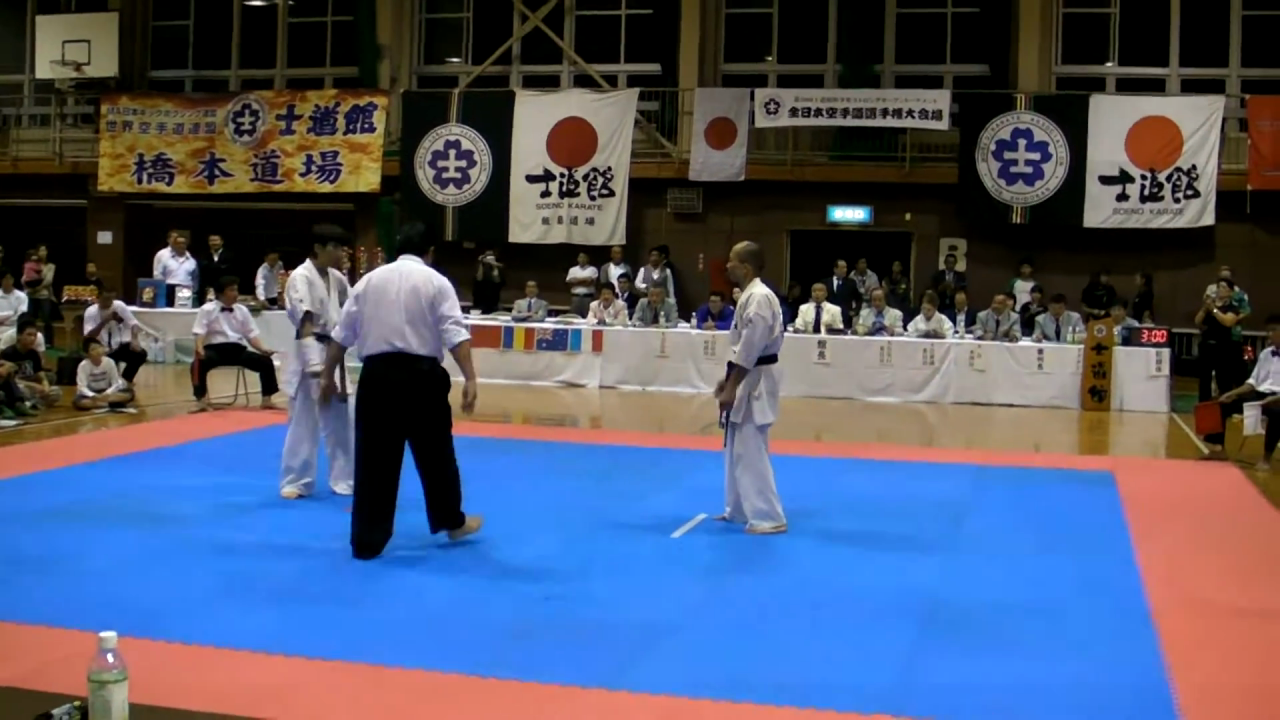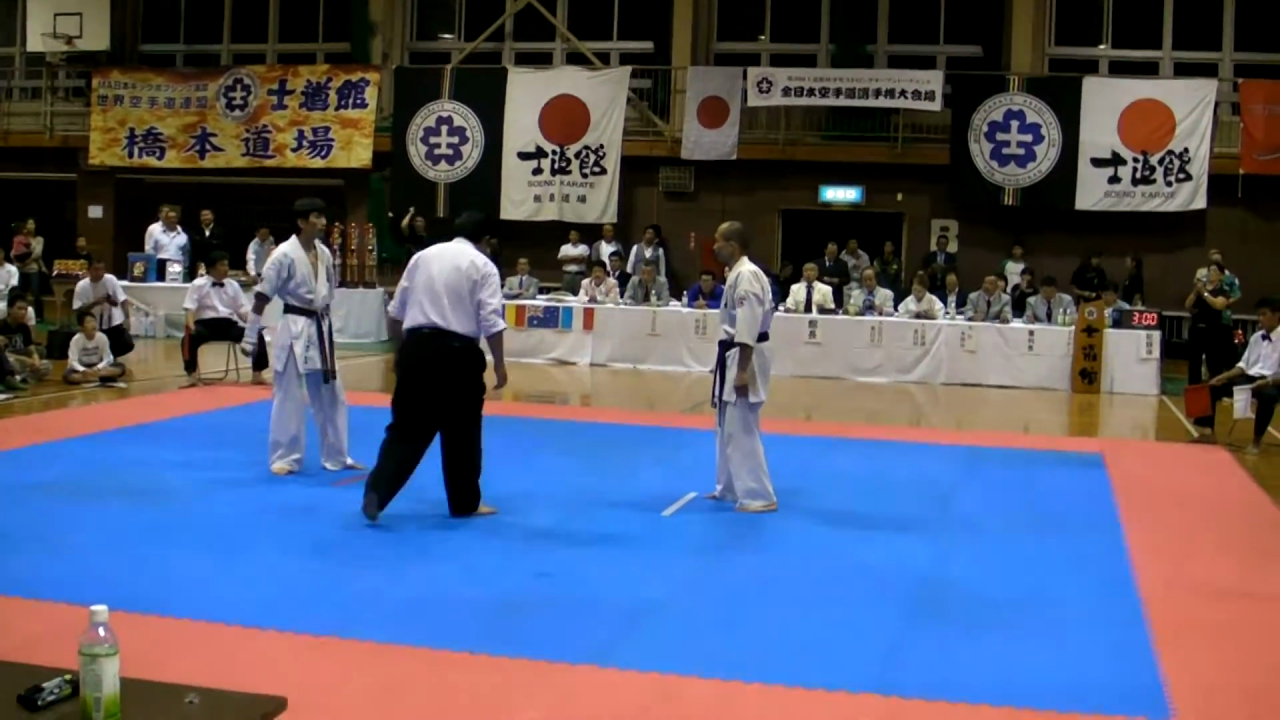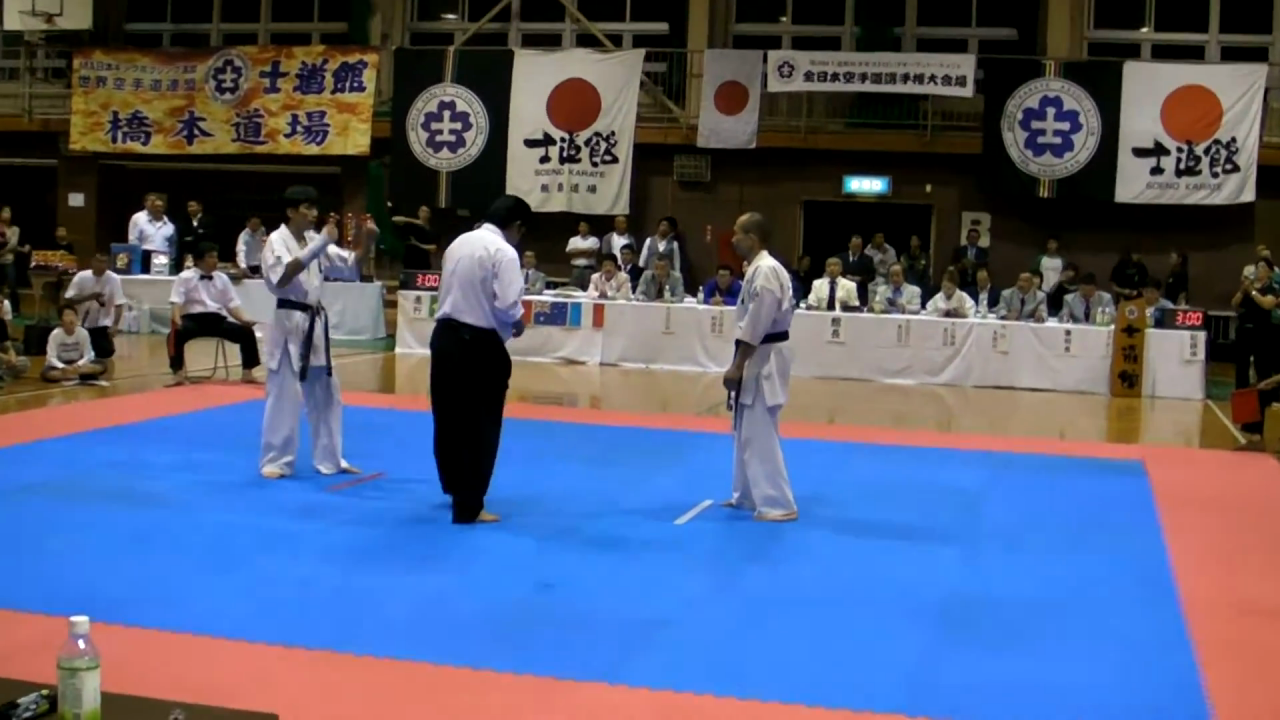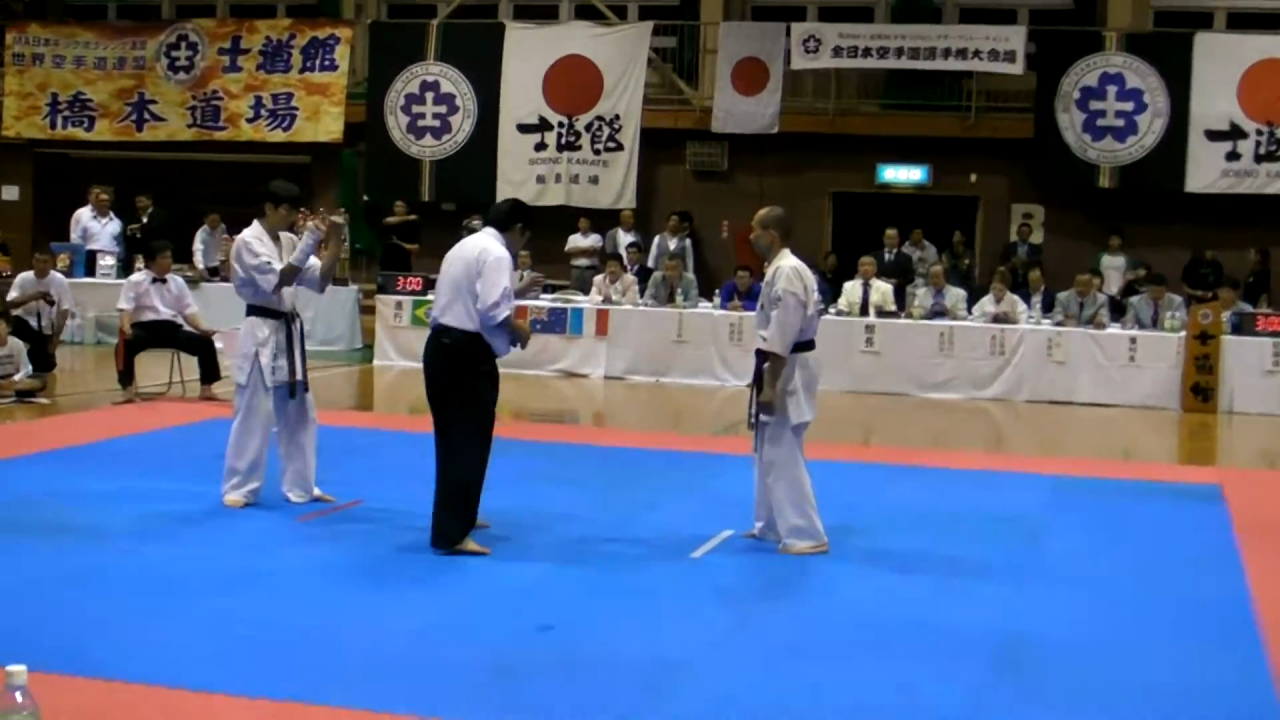
dt=0.4s
person 1, frame 1
left shoulder: (370, 279)
right shoulder: (437, 282)
left elbow: (342, 332)
right elbow: (456, 334)
left wrist: (329, 374)
right wrist: (470, 380)
left hip: (377, 375)
right hip: (422, 376)
left knee: (374, 461)
right knee: (436, 453)
left ankle: (365, 541)
right ankle: (451, 522)
person 1, frame 2
left shoulder: (423, 255)
right shoulder: (483, 266)
left elbow: (396, 309)
right elbow: (491, 320)
left wrist: (400, 347)
right wrist: (500, 363)
left hip: (415, 346)
right hip: (457, 352)
left knee: (405, 427)
right knee: (463, 431)
right ankle: (465, 503)
person 1, frame 3
left shoulder: (458, 243)
right shoulder: (503, 252)
right elbow: (507, 307)
right wrist: (519, 325)
left hip: (445, 337)
right hip: (479, 346)
left knee: (449, 421)
right knee: (480, 427)
left ankle: (455, 487)
right ankle: (468, 507)
person 1, frame 4
left shoulder: (465, 246)
right shoulder: (495, 253)
right elbow: (493, 310)
left wrist: (512, 294)
right wrist: (519, 331)
left hip: (442, 346)
right hip: (467, 353)
left knee: (454, 435)
right knee: (469, 440)
left ankle: (458, 515)
right ankle: (453, 533)
person 2, frame 1
left shoulder: (758, 297)
right shoulder: (751, 295)
left elbow: (749, 349)
left wrist: (731, 387)
right wrist: (729, 383)
left hip: (754, 380)
right hip: (747, 380)
left knee: (751, 451)
right knee: (737, 448)
person 2, frame 2
left shoulder: (746, 275)
right shoulder: (739, 274)
left elbow: (749, 328)
left wrist: (743, 370)
left hip: (744, 359)
right hip: (735, 357)
left knee: (742, 429)
right knee: (729, 427)
person 2, frame 3
left shoulder: (765, 271)
right shoulder: (761, 268)
left elbow: (755, 325)
left wrist: (737, 366)
left hip: (763, 358)
right hip: (759, 357)
left knee: (760, 434)
right knee: (747, 431)
left ankle: (779, 504)
right ankle: (748, 495)
person 2, frame 4
left shoulder: (786, 271)
right shoulder: (781, 268)
left elbow: (782, 335)
left wrist: (771, 385)
left hip: (786, 370)
right hip: (780, 369)
left knee: (783, 455)
right knee: (770, 453)
left ankle: (806, 535)
right ankle: (771, 525)
person 3, frame 1
left shoulder: (338, 278)
right shoulder: (301, 276)
right elbow: (305, 319)
right wrist: (314, 361)
right hip: (309, 354)
left knee: (341, 422)
right knee: (305, 422)
person 3, frame 2
left shoulder: (324, 253)
right shoulder: (285, 254)
right elbow: (261, 297)
right wrist: (249, 337)
left hip: (322, 328)
right hip: (295, 329)
left knee: (332, 397)
right knee: (291, 398)
person 3, frame 3
left shoulder: (317, 240)
right shoulder: (277, 241)
left elbow: (350, 265)
right elbow: (283, 276)
left wrist: (365, 242)
right wrist: (316, 246)
left hip: (315, 323)
right hip: (290, 323)
left knee: (325, 396)
right knee: (284, 396)
left ankle: (330, 459)
right ankle: (275, 461)
person 3, frame 4
left shoulder: (288, 241)
right shoulder: (248, 241)
left elbow: (319, 282)
right elbow: (279, 280)
left wrist: (334, 241)
right wrist: (309, 242)
left hip: (290, 334)
right hip: (262, 335)
left knee: (300, 417)
right knee: (254, 416)
left ankle: (301, 486)
right ankle: (238, 489)
